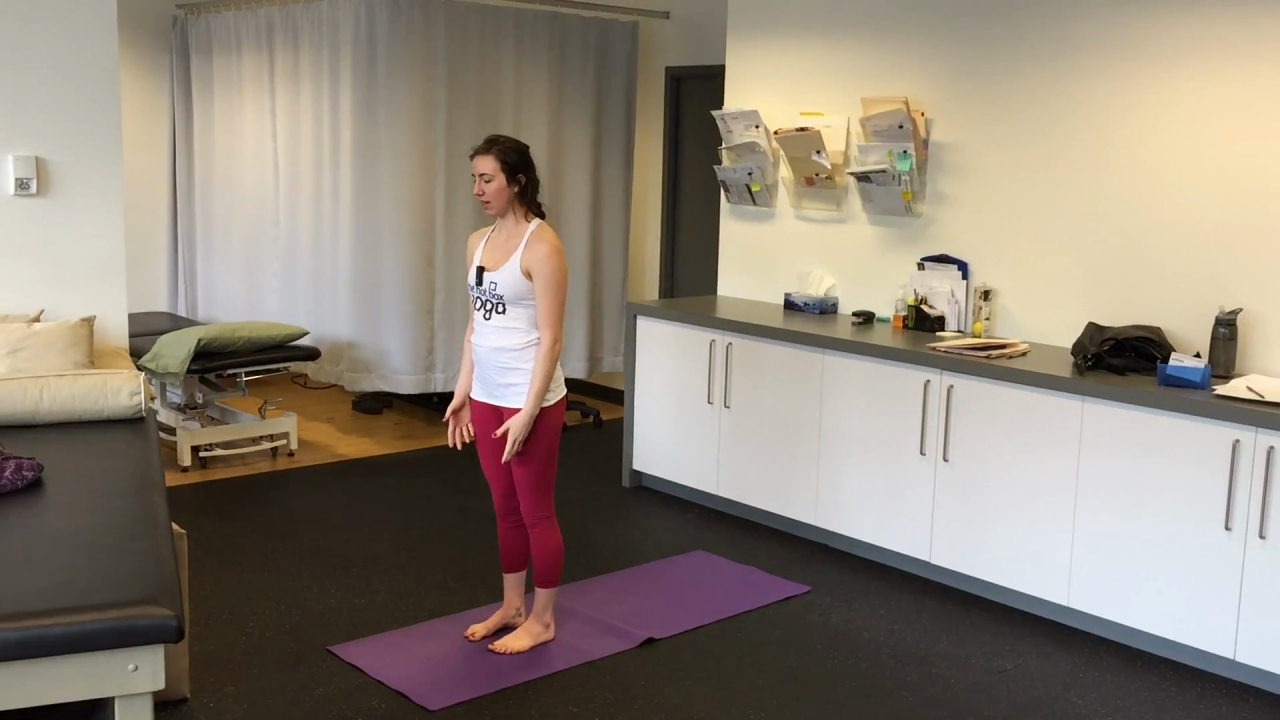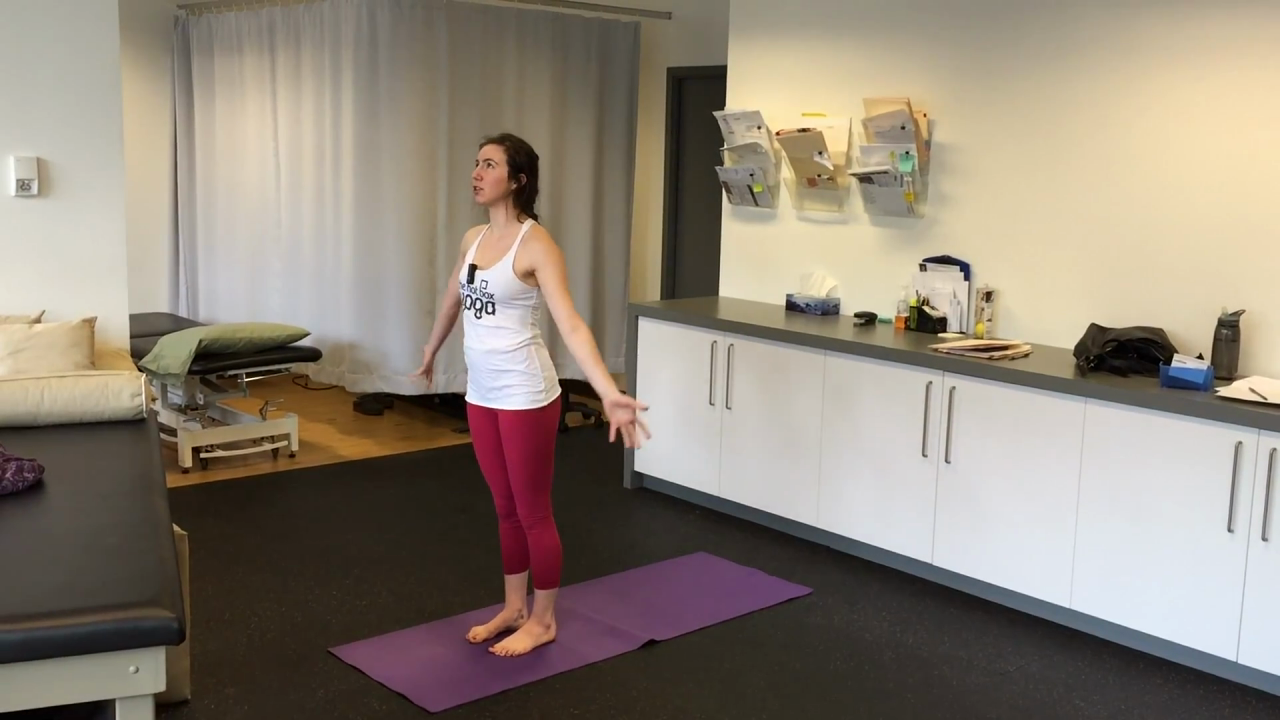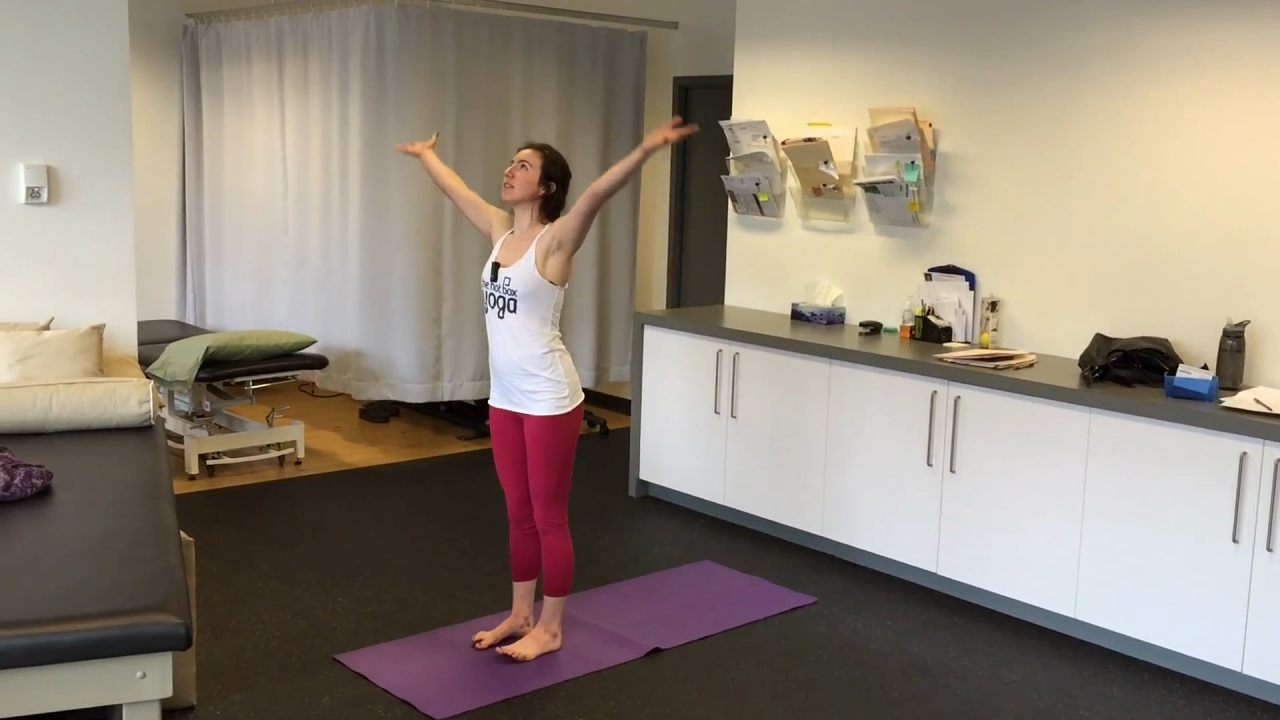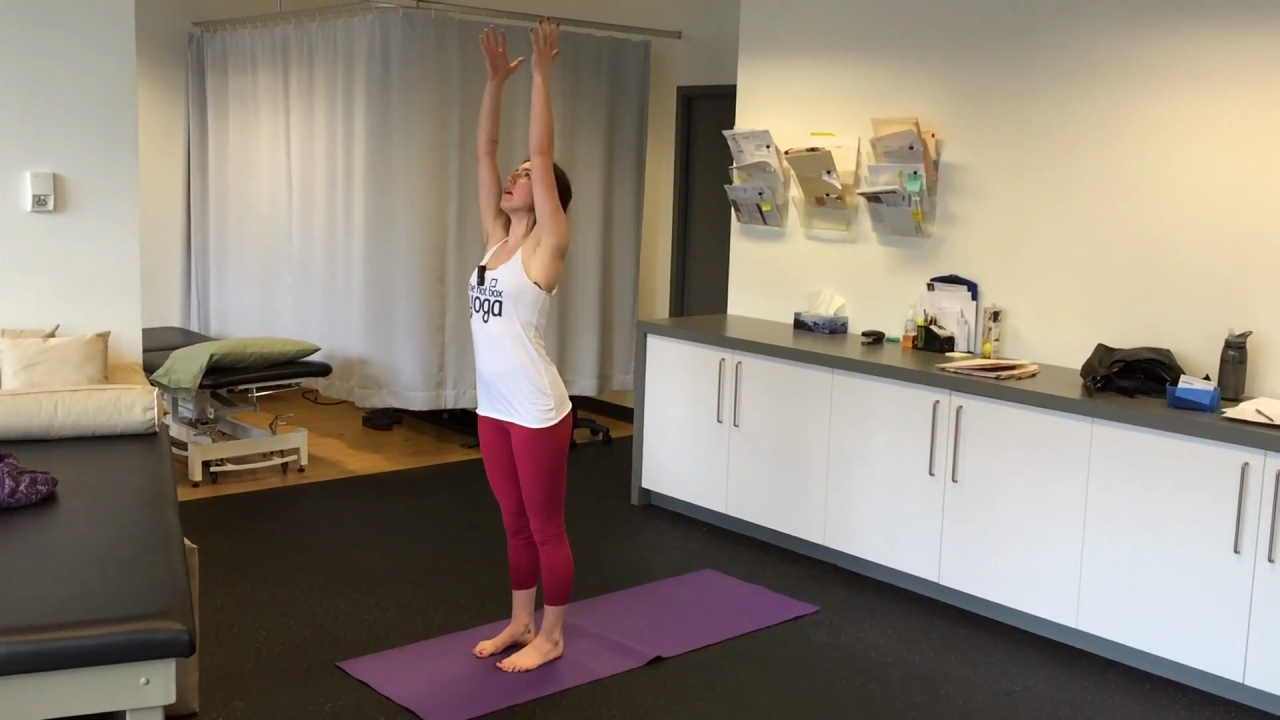
dt=0.7s
person 1, frame 1
left shoulder: (542, 245)
right shoulder: (478, 241)
left elbow: (550, 338)
left wrist: (528, 411)
right wrist: (463, 391)
left hip: (530, 397)
right hip: (486, 396)
left knee: (536, 512)
right knee: (505, 510)
left ankle: (542, 619)
right ankle: (512, 606)
person 1, frame 2
left shoulder: (535, 244)
right shoulder: (472, 239)
left elbow: (571, 325)
right elbow: (454, 302)
left wrist: (609, 393)
right wrist: (431, 350)
left hip: (525, 396)
right hip: (481, 394)
left knee: (534, 513)
right knee: (506, 509)
left ankle: (543, 620)
right ankle: (513, 608)
person 1, frame 3
left shoulder: (555, 240)
right shoulder: (499, 230)
left elbow: (595, 197)
right elbow: (457, 189)
left wrist: (644, 151)
right wrist: (424, 154)
left hip: (549, 401)
right hip: (505, 399)
left knee: (549, 518)
right knee: (519, 514)
left ankle: (550, 627)
right ankle: (520, 614)
person 1, frame 4
left shoulder: (547, 244)
right shoulder: (497, 237)
left elbow: (542, 152)
right elbow: (484, 150)
left wrist: (541, 75)
right wrist: (494, 79)
left hip: (537, 412)
right hip: (494, 408)
left knee: (545, 529)
right knee: (515, 525)
left ankle: (551, 637)
right ankle: (520, 623)
